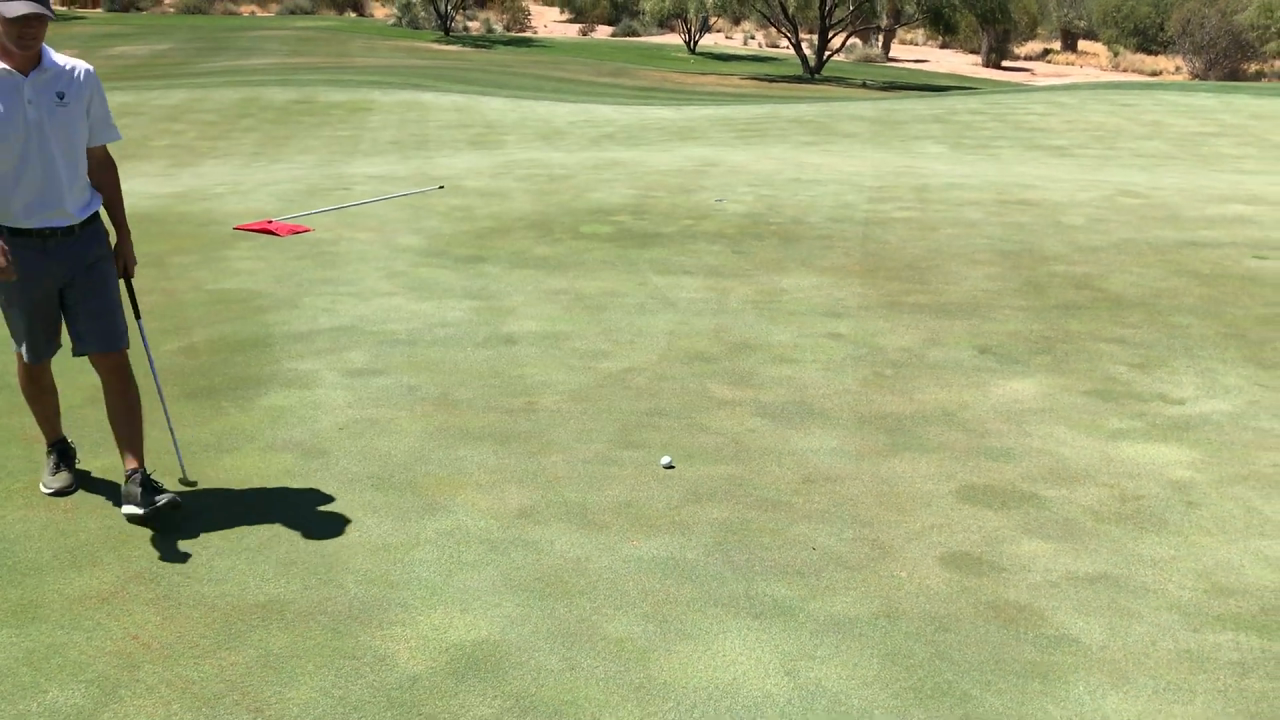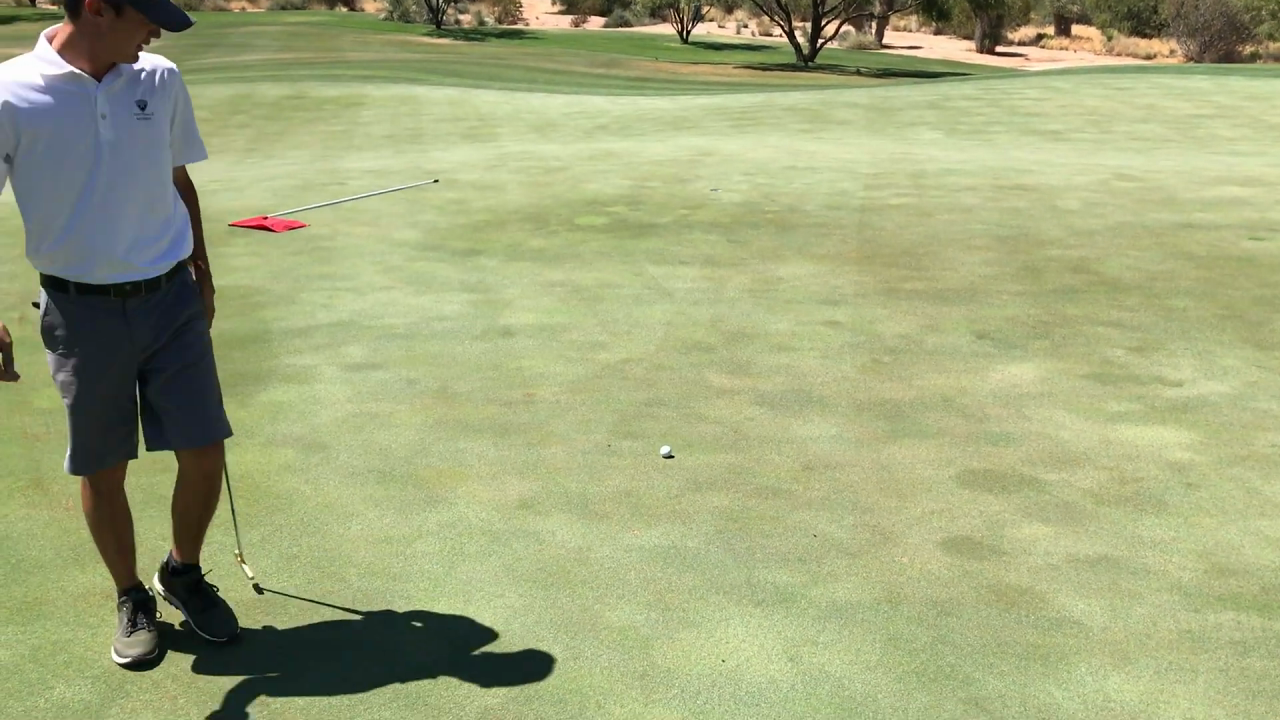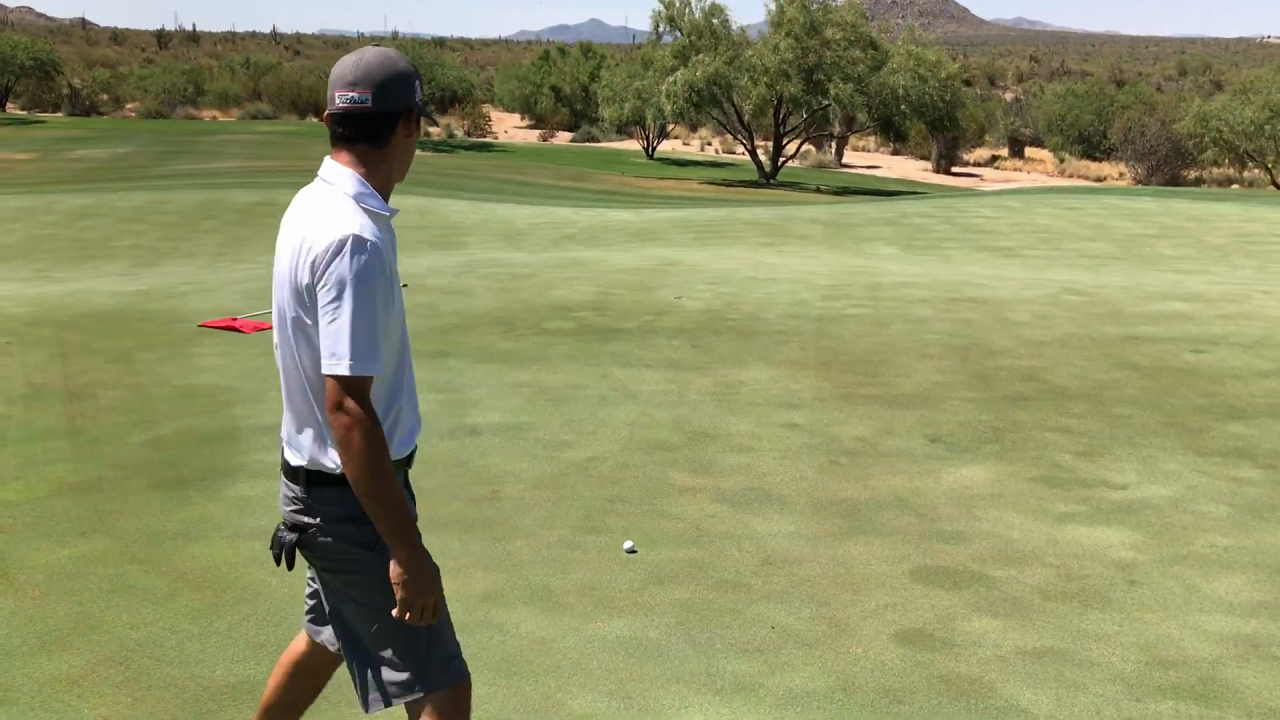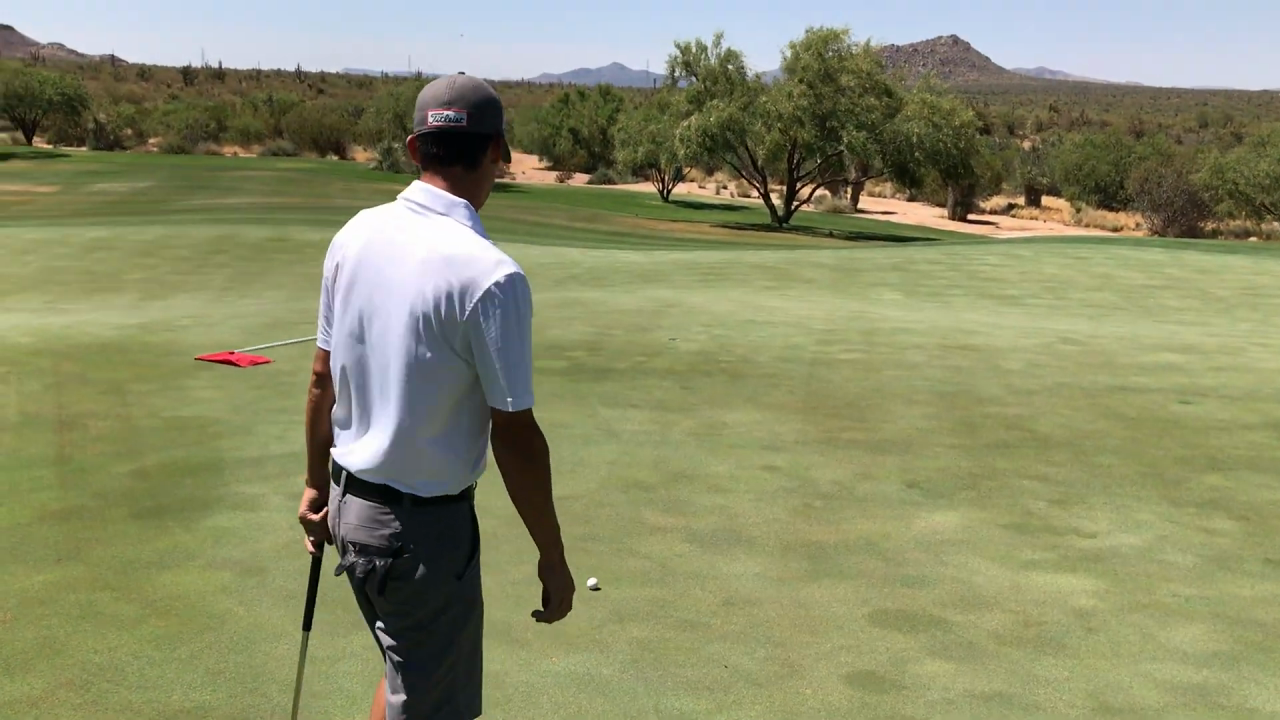
dt=1s
person 1, frame 1
left shoulder: (79, 77)
left wrist: (124, 236)
left hip: (84, 241)
left knee: (113, 359)
left ankle: (136, 478)
right ankle: (58, 449)
person 1, frame 2
left shoulder: (160, 80)
left wrist: (204, 278)
left hip: (169, 299)
right hip: (82, 312)
left knee: (205, 451)
right knee: (103, 470)
left ankle: (184, 574)
right ankle: (132, 599)
person 1, frame 3
left shoulder: (322, 206)
right shoulder: (351, 236)
right elbow: (348, 408)
right wrist: (407, 549)
left hip: (337, 482)
right hip: (349, 496)
left knee: (332, 636)
person 1, frame 4
left shoulder: (355, 235)
right shoulder: (491, 274)
left elbow: (323, 380)
right elbow: (514, 437)
left wrist: (316, 483)
right wrist: (552, 554)
left hip: (353, 506)
right hip: (425, 528)
